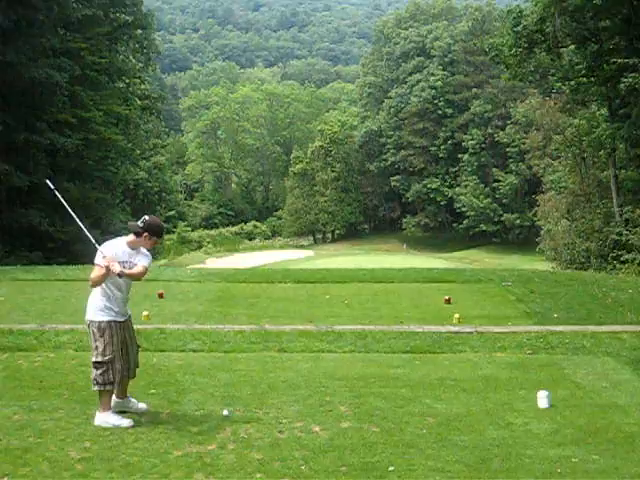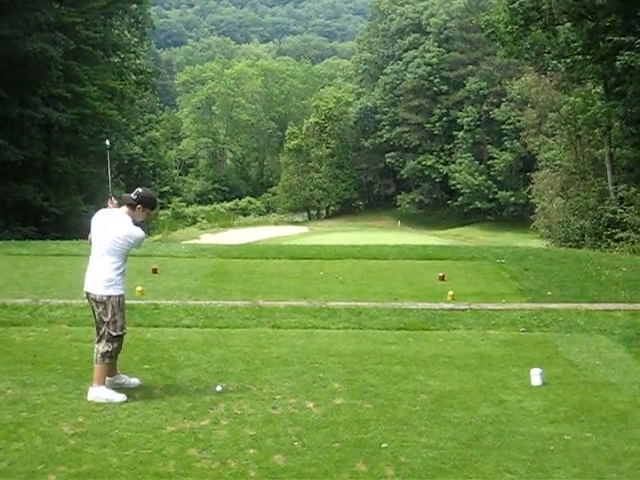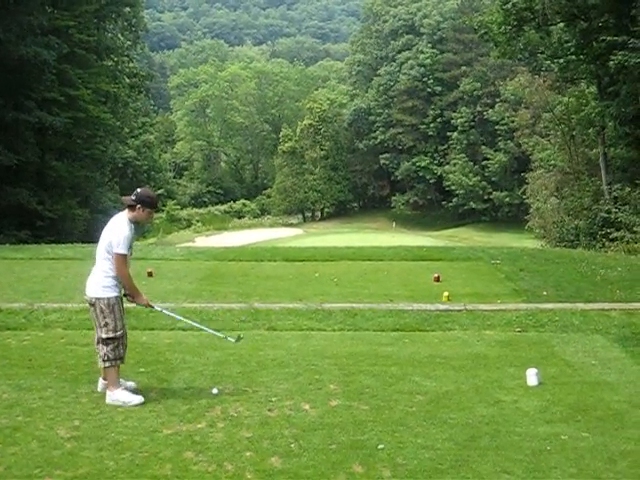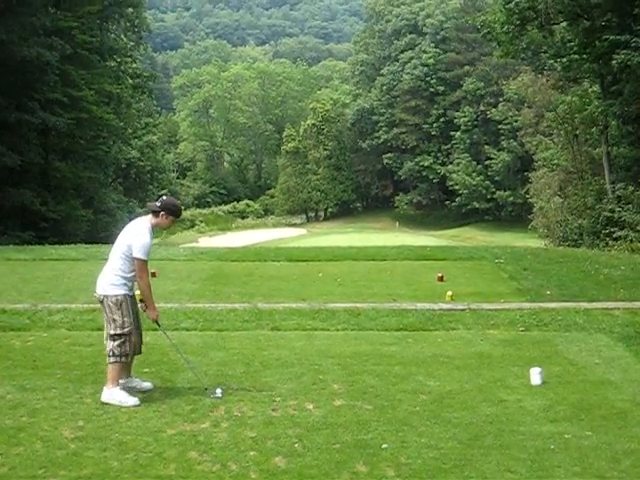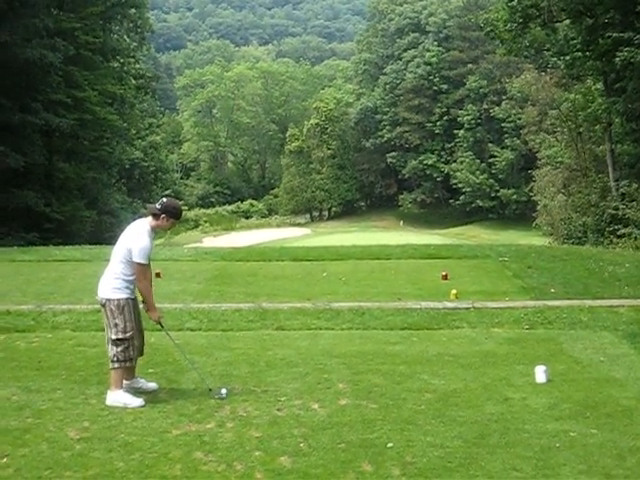
dt=1s
person 1, frame 1
left shoulder: (144, 256)
right shoulder: (109, 248)
left elbow: (139, 274)
right elbow: (93, 282)
left wrist: (120, 271)
right wrist: (104, 269)
left hip: (122, 314)
right hip: (101, 315)
left knee: (128, 357)
right knee: (107, 361)
left ankle: (121, 398)
right ankle: (104, 413)
person 1, frame 2
left shoulder: (100, 215)
right shoulder: (136, 233)
right wrist: (117, 211)
left hip: (93, 284)
right hip: (109, 290)
left knee: (112, 334)
right knee: (109, 336)
left ankle: (112, 375)
right ankle: (97, 388)
person 1, frame 3
left shoulder: (122, 221)
right shoulder: (122, 231)
right elbow: (121, 271)
left wrist: (129, 291)
right wrist: (138, 295)
left hip: (107, 289)
right hip: (104, 292)
left knee: (113, 337)
right knee: (113, 338)
left ankle: (107, 379)
right ankle: (114, 390)
person 1, frame 4
left shoulder: (140, 223)
right shoulder: (143, 236)
right elbow: (142, 276)
left wrist: (147, 301)
right wrist: (151, 306)
left hip: (121, 288)
right hip: (114, 290)
left knee: (132, 334)
right knee: (120, 337)
left ankle: (125, 378)
right ankle: (111, 389)
person 1, frame 5
left shoulder: (143, 227)
right shoulder: (141, 239)
left elbow: (146, 270)
right elbow: (140, 278)
left wrist: (150, 301)
right wrist: (152, 308)
left hip: (124, 291)
right hip: (116, 292)
left knee: (134, 337)
right knee: (123, 339)
left ankle: (130, 379)
right ankle: (115, 392)
